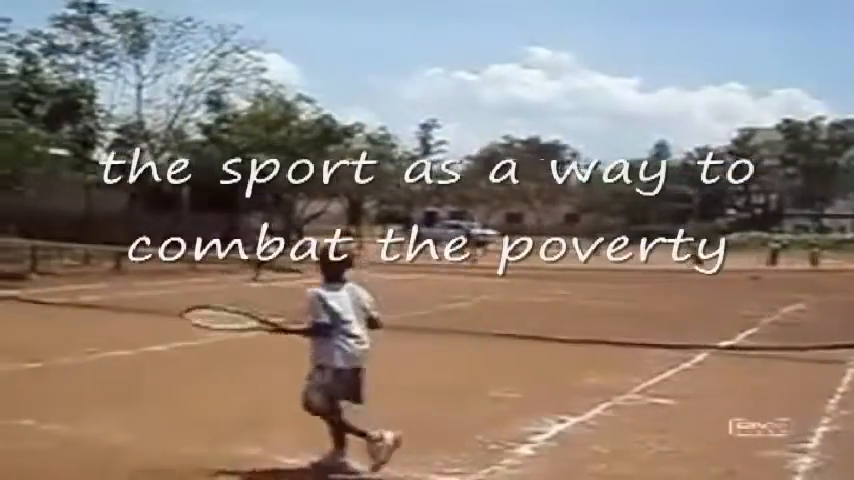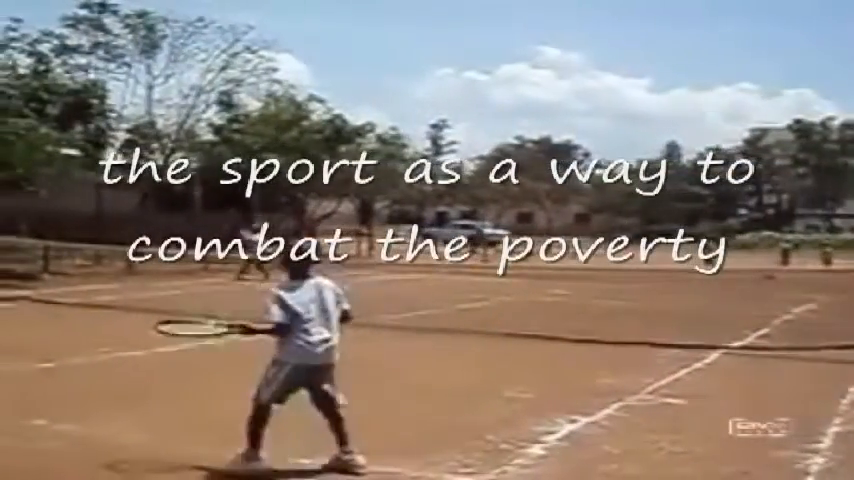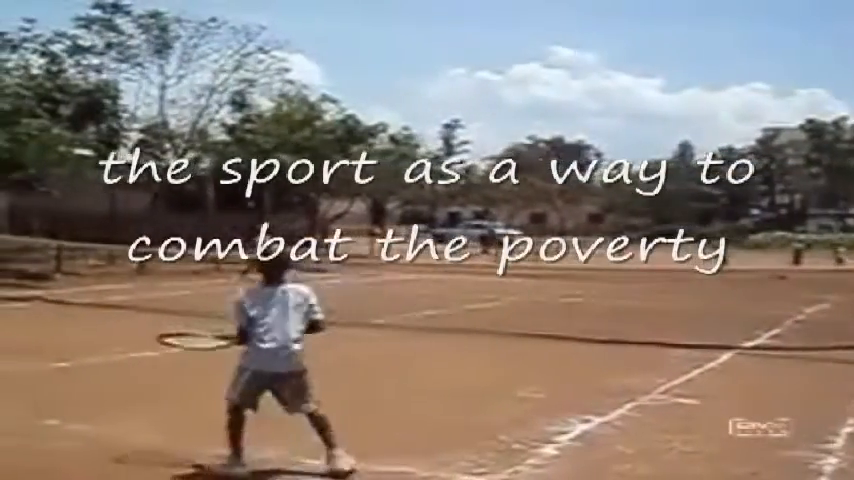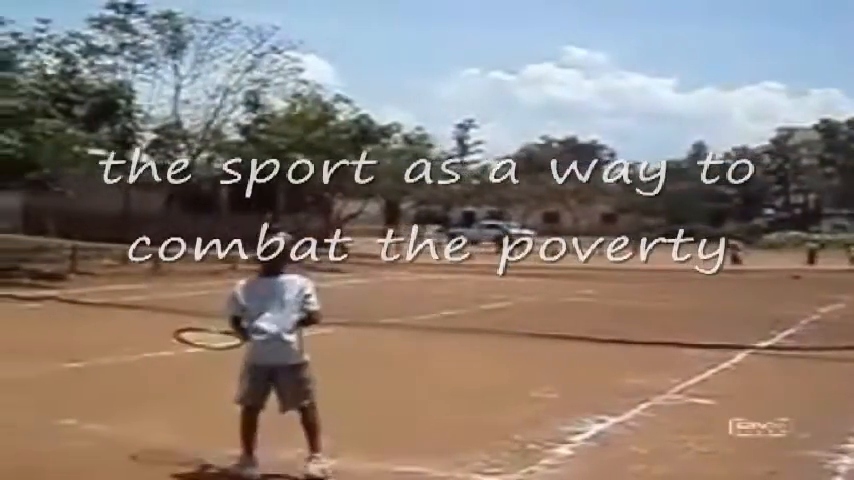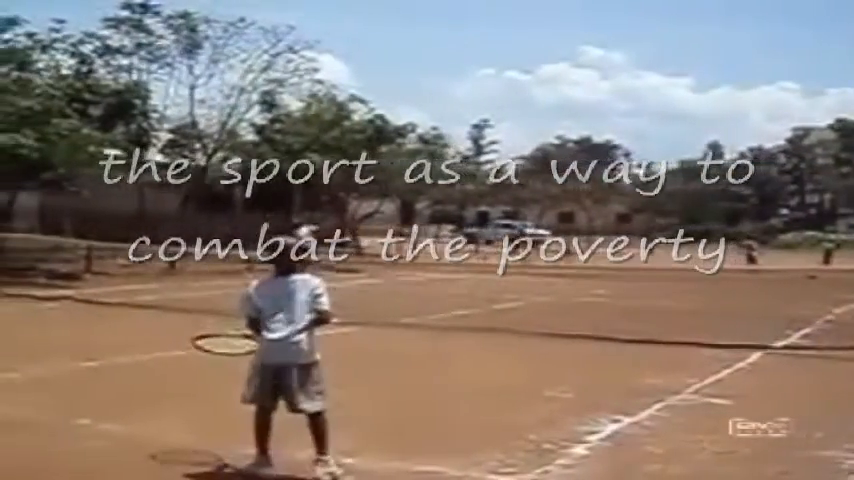
dt=0.2s
person 1, frame 1
left shoulder: (318, 294)
right shoulder: (358, 291)
left elbow: (321, 330)
right elbow: (375, 323)
left hip: (332, 359)
right hip: (355, 357)
left knee: (318, 407)
right knee: (329, 404)
left ankle: (376, 437)
right ankle: (338, 453)
person 1, frame 2
left shoulder: (282, 293)
right shoulder: (329, 286)
left elbow: (281, 328)
right elbow: (346, 316)
left wrist: (255, 330)
left hip: (293, 357)
right hip: (324, 356)
left knee: (262, 402)
right knee: (329, 405)
left ankle: (252, 455)
right ankle: (348, 454)
person 1, frame 3
left shoulder: (248, 296)
right shoulder: (302, 293)
left elbow: (242, 334)
right elbow: (318, 325)
left wrist: (247, 338)
left hip: (255, 362)
right hip: (290, 362)
left knee: (236, 407)
right knee: (310, 409)
left ankle: (235, 460)
right ankle: (336, 455)
person 1, frame 4
left shoulder: (245, 287)
right shoulder: (301, 284)
left elbow: (235, 322)
right elbow: (313, 317)
left hip: (258, 355)
right hip: (291, 354)
left knee: (250, 406)
right knee: (307, 406)
right ankle: (315, 459)
person 1, frame 5
left shoulder: (259, 287)
right shoulder: (313, 284)
left elbow: (252, 323)
right elbow: (325, 316)
right wrist: (306, 324)
left hip: (269, 354)
right hip: (301, 354)
left knee: (264, 407)
right knee: (314, 408)
left ankle: (262, 459)
